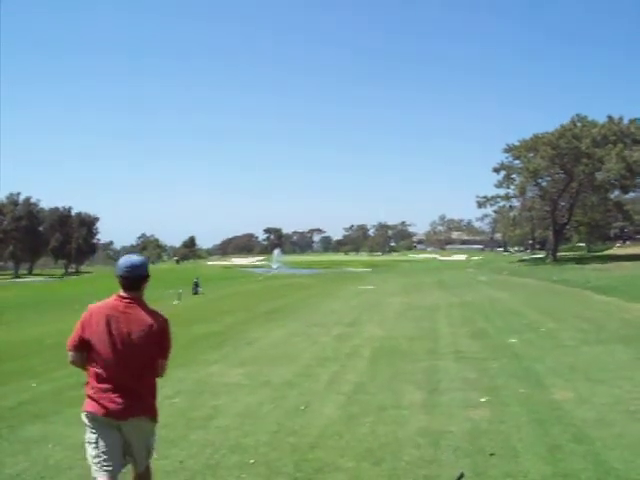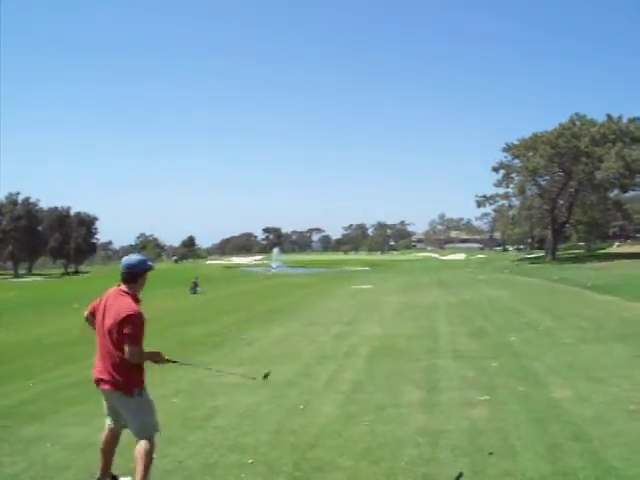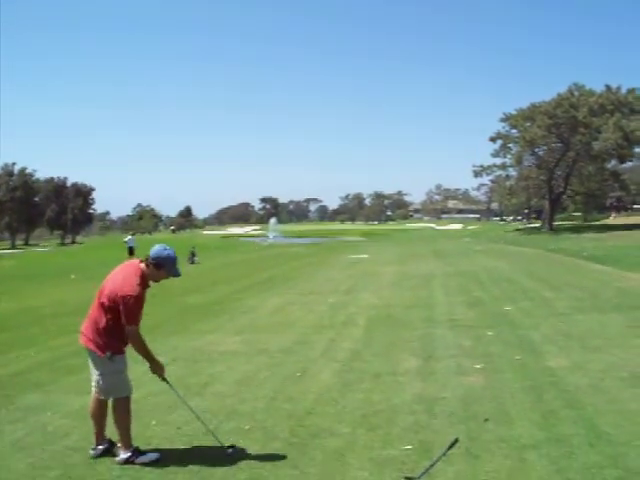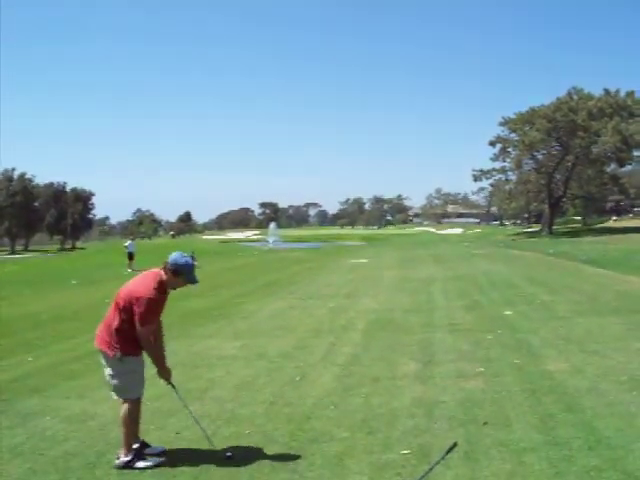
dt=1s
person 1, frame 1
left shoulder: (93, 313)
right shoulder: (157, 322)
left elbow: (74, 358)
right elbow: (160, 370)
left hip: (98, 408)
right hip: (139, 409)
person 1, frame 2
left shoulder: (108, 295)
right shoulder: (132, 312)
left elbow: (88, 317)
right elbow: (132, 356)
right wrist: (154, 356)
left hip: (105, 377)
right hip: (125, 382)
left knee: (114, 426)
right knee: (146, 436)
person 1, frame 3
left shoulder: (132, 265)
right shoulder: (133, 292)
right elbow: (132, 334)
right wrist: (153, 362)
left hip: (96, 336)
right hip: (106, 344)
left knee: (101, 393)
right knee: (121, 396)
left ankle: (100, 443)
right ankle: (127, 451)
person 1, frame 4
left shoulder: (158, 281)
right shoulder: (147, 294)
left elbow: (155, 323)
right elbow: (144, 335)
left wrist: (161, 354)
right wrist: (161, 365)
left hip: (127, 342)
right hip: (117, 346)
left knee: (135, 395)
right knee: (130, 398)
left ankle: (135, 443)
right ankle: (126, 455)
